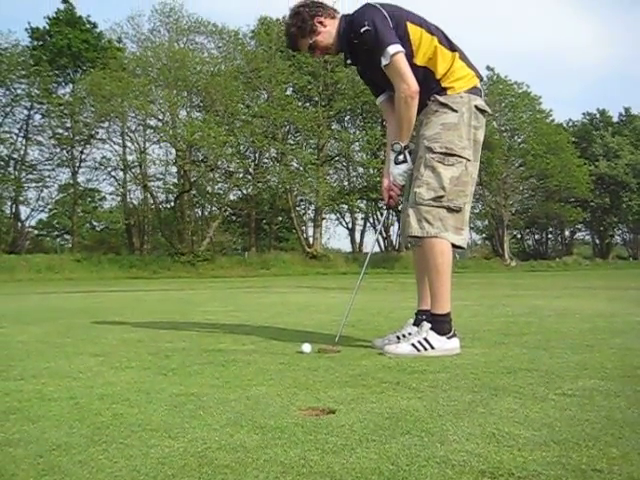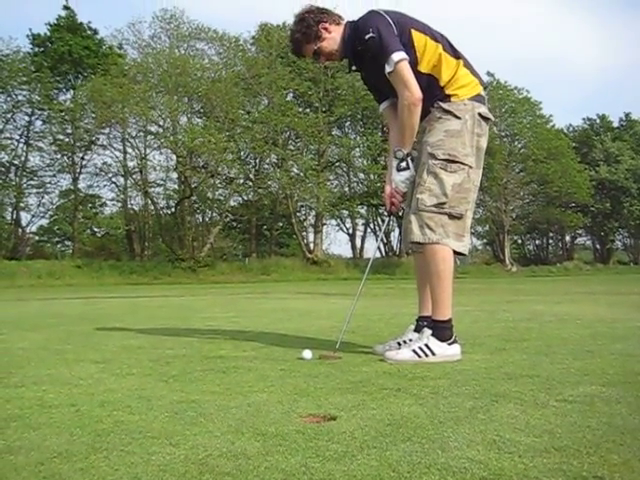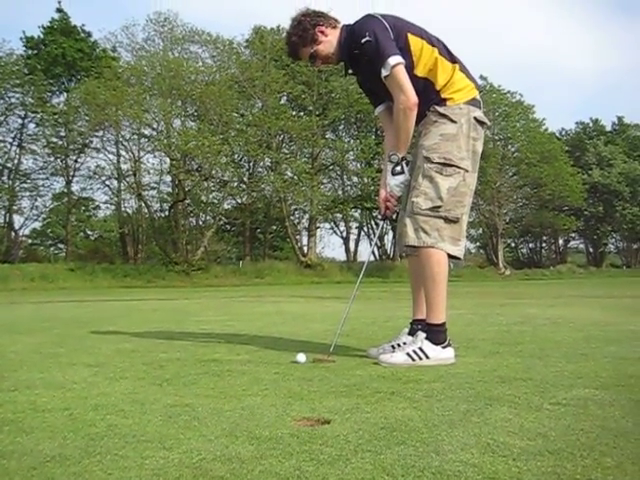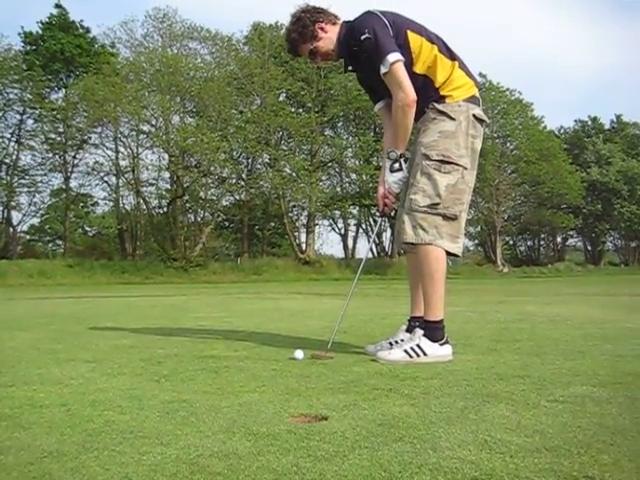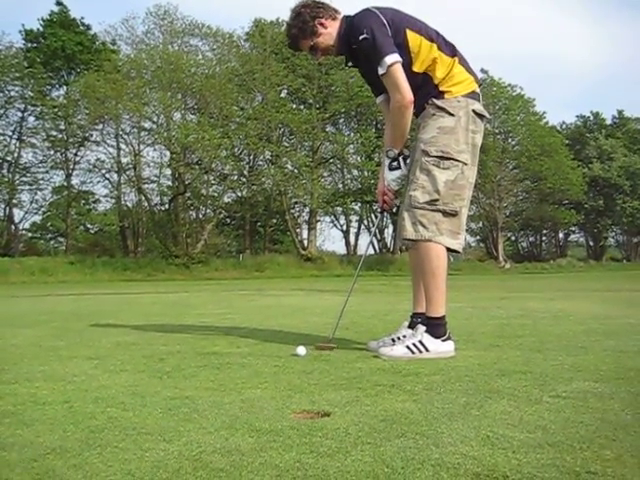
dt=0.5s
person 1, frame 1
right shoulder: (358, 48)
left elbow: (409, 89)
right elbow: (392, 112)
left wrist: (400, 153)
right wrist: (390, 170)
left hip: (454, 99)
right hip: (435, 108)
left knee: (431, 212)
right knee: (416, 218)
left ankle: (441, 328)
right ankle: (424, 321)
person 1, frame 2
left shoulder: (371, 27)
right shoulder: (362, 55)
left elbow: (412, 96)
right elbow: (394, 119)
left wrist: (402, 159)
right wrist: (392, 177)
left hip: (458, 106)
right hip: (439, 115)
left knee: (432, 217)
right knee: (418, 221)
left ankle: (442, 335)
right ankle: (424, 327)
person 1, frame 3
left shoulder: (367, 31)
right shoulder: (359, 60)
left elbow: (408, 101)
right elbow: (390, 123)
left wrist: (397, 163)
right wrist: (386, 182)
left hip: (454, 109)
right hip: (435, 119)
left knee: (427, 221)
right knee: (413, 226)
left ankle: (436, 338)
right ankle: (419, 330)
person 1, frame 4
left shoulder: (368, 27)
right shoulder: (359, 57)
left elbow: (406, 98)
right elbow: (390, 120)
left wrist: (396, 160)
right wrist: (386, 178)
left hip: (453, 107)
right hip: (436, 115)
left knee: (425, 219)
right knee: (412, 222)
left ankle: (433, 336)
right ankle: (416, 327)
person 1, frame 5
right shoulder: (360, 48)
left elbow: (403, 99)
right elbow: (392, 110)
left wrist: (393, 158)
right wrist: (386, 172)
left hip: (453, 101)
right hip: (440, 109)
left knee: (426, 214)
right knee: (416, 217)
left ankle: (436, 332)
right ankle: (419, 324)
